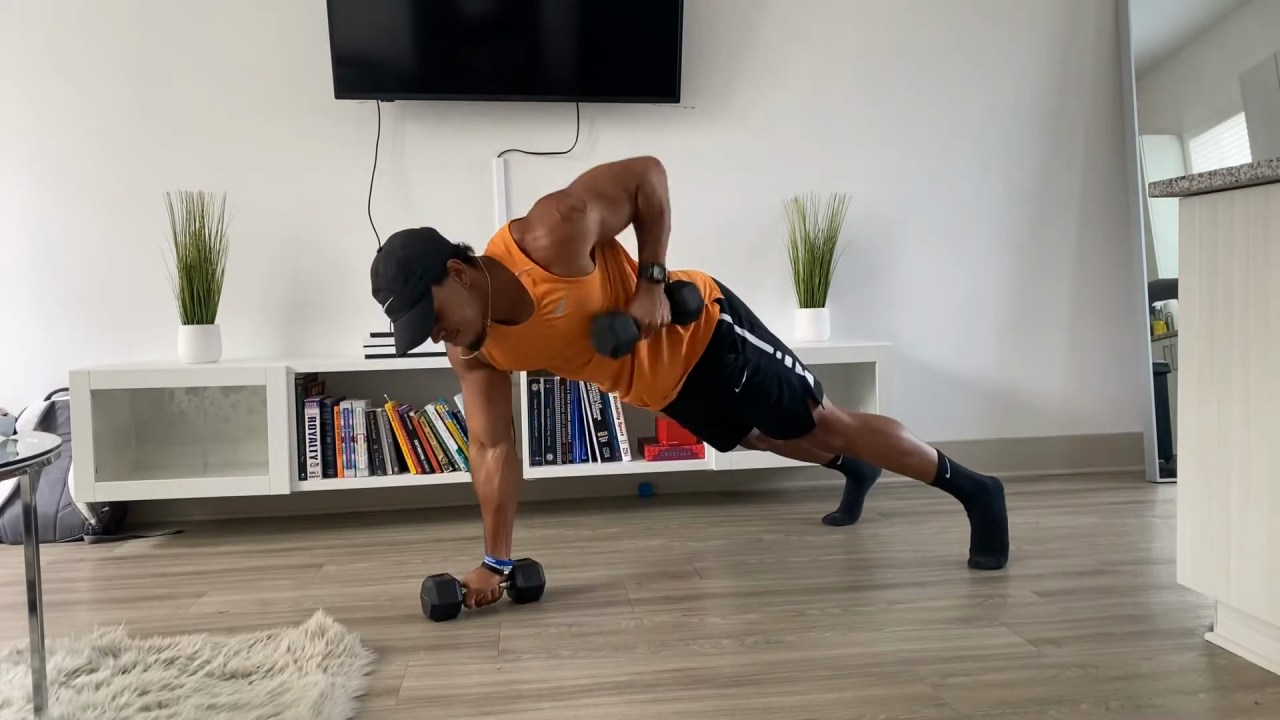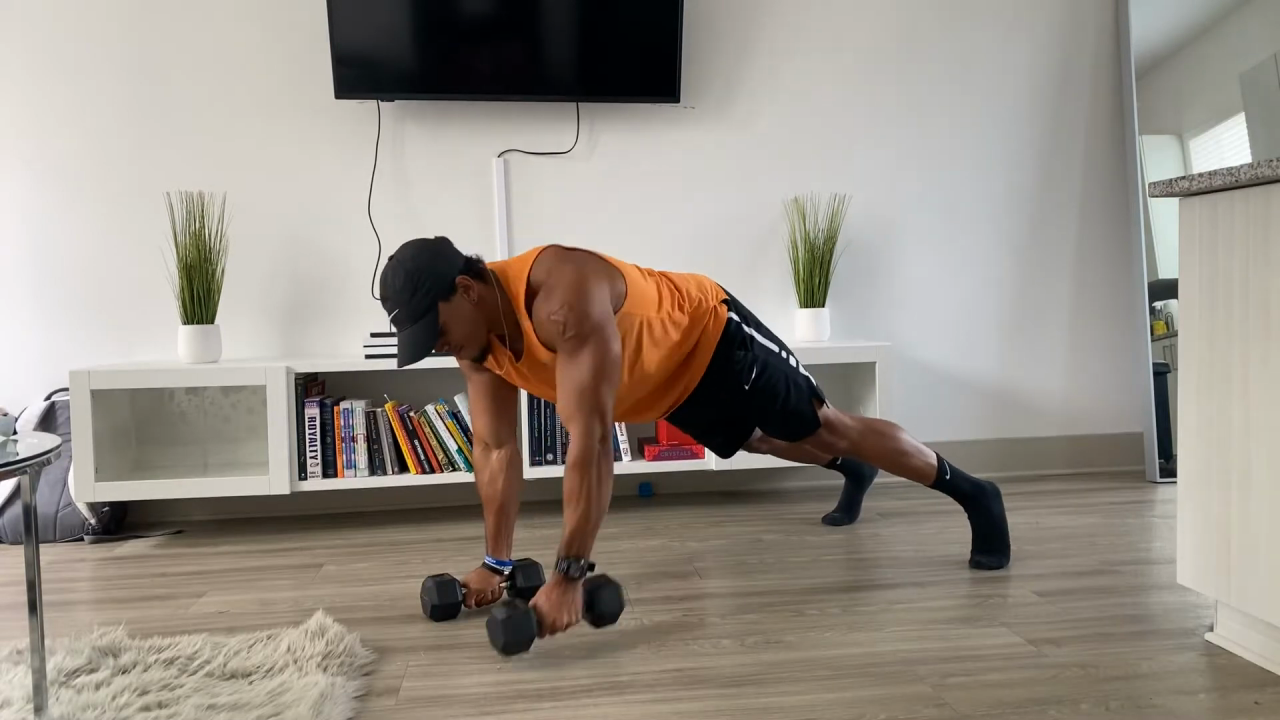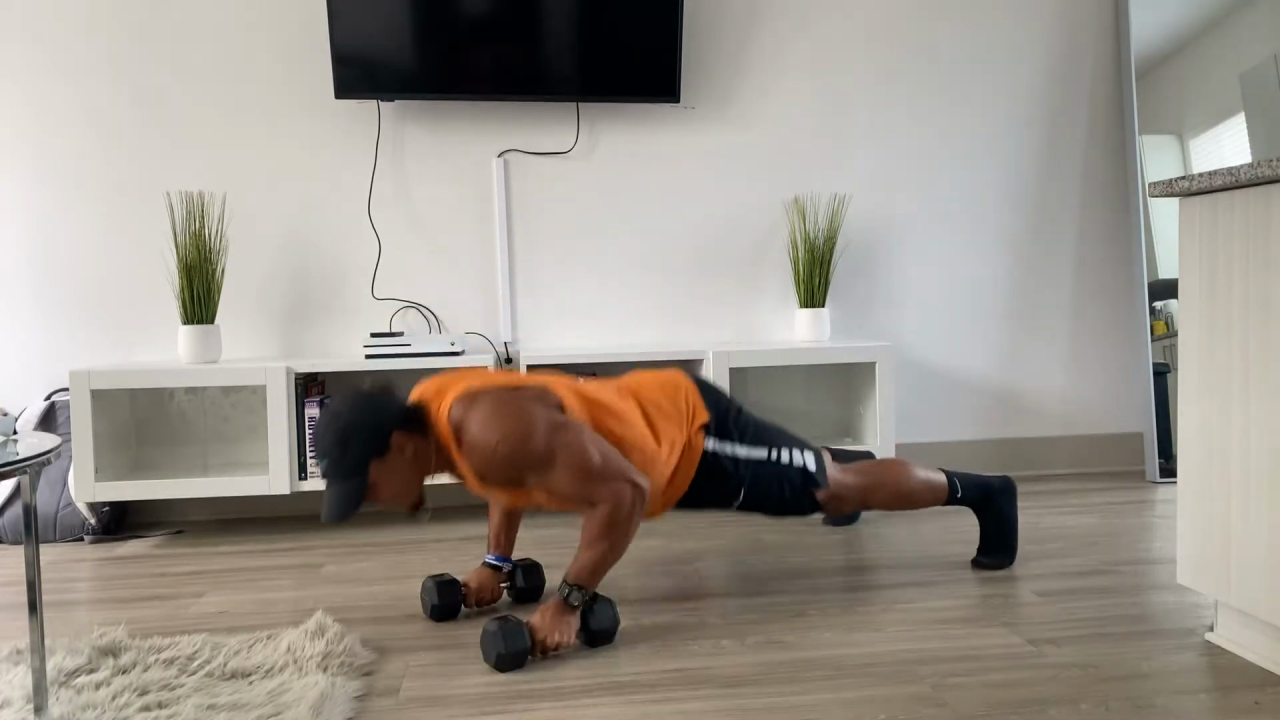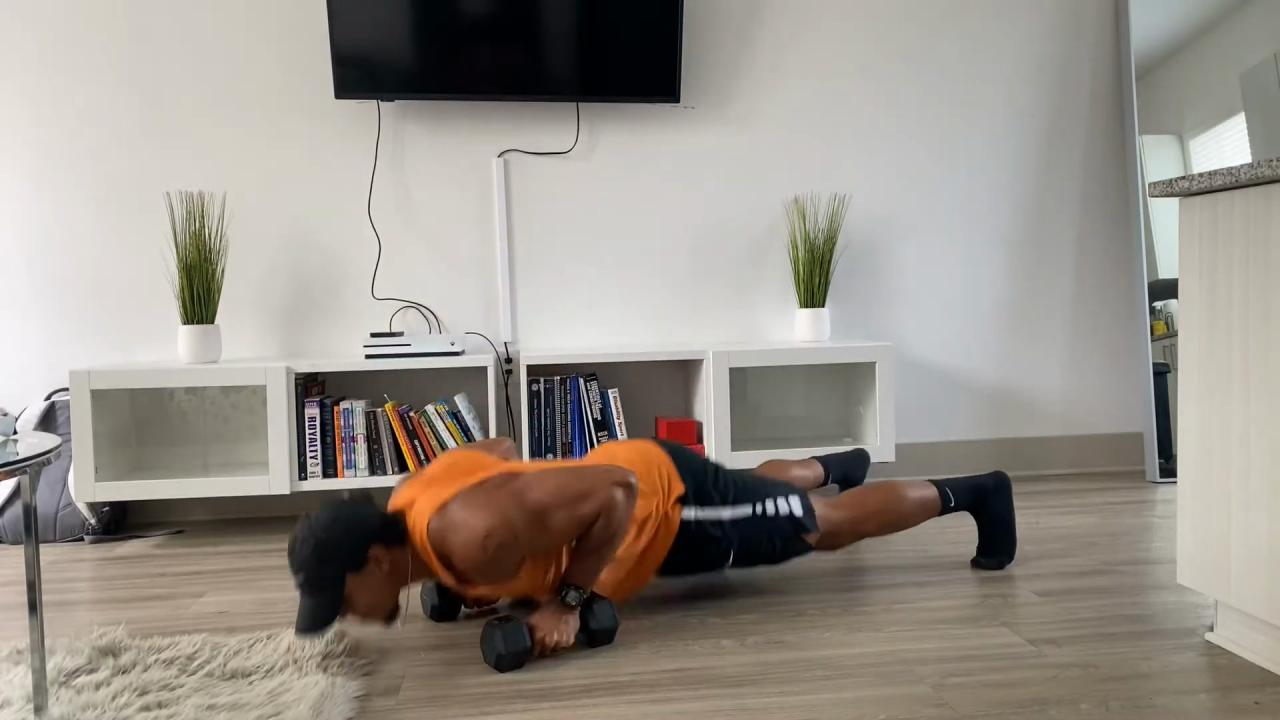
dt=0.5s
person 1, frame 1
left shoulder: (553, 234)
right shoulder: (470, 347)
left elbow: (649, 175)
right elbow: (493, 448)
left wrist: (652, 283)
right wrist: (495, 561)
left hip: (704, 332)
right hip: (664, 385)
left knee: (822, 421)
right knee: (770, 438)
left ankle: (973, 489)
right ankle: (853, 471)
person 1, frame 2
left shoulder: (564, 296)
right shoulder: (478, 334)
left elbow: (590, 441)
right elbow: (496, 451)
left wrist: (568, 576)
right wrist: (496, 561)
left hip: (712, 335)
right hip: (671, 387)
left knee: (827, 425)
right knee: (763, 440)
left ankle: (974, 494)
right ankle: (853, 472)
person 1, frame 3
left shoulder: (492, 431)
right shoulder: (431, 408)
left elbow: (626, 493)
left wrist: (567, 601)
right wrist: (496, 562)
left hip: (692, 436)
right hip: (659, 430)
left knee: (833, 492)
left ankle: (981, 492)
right ankle: (844, 457)
person 1, frame 4
left shoulder: (470, 528)
right shoulder: (409, 506)
left elbow: (617, 492)
right elbow: (498, 448)
left wrist: (567, 598)
left hip: (666, 505)
right hip: (643, 488)
left knee: (825, 525)
right knee: (767, 493)
left ankle: (976, 493)
right ankle: (840, 465)
